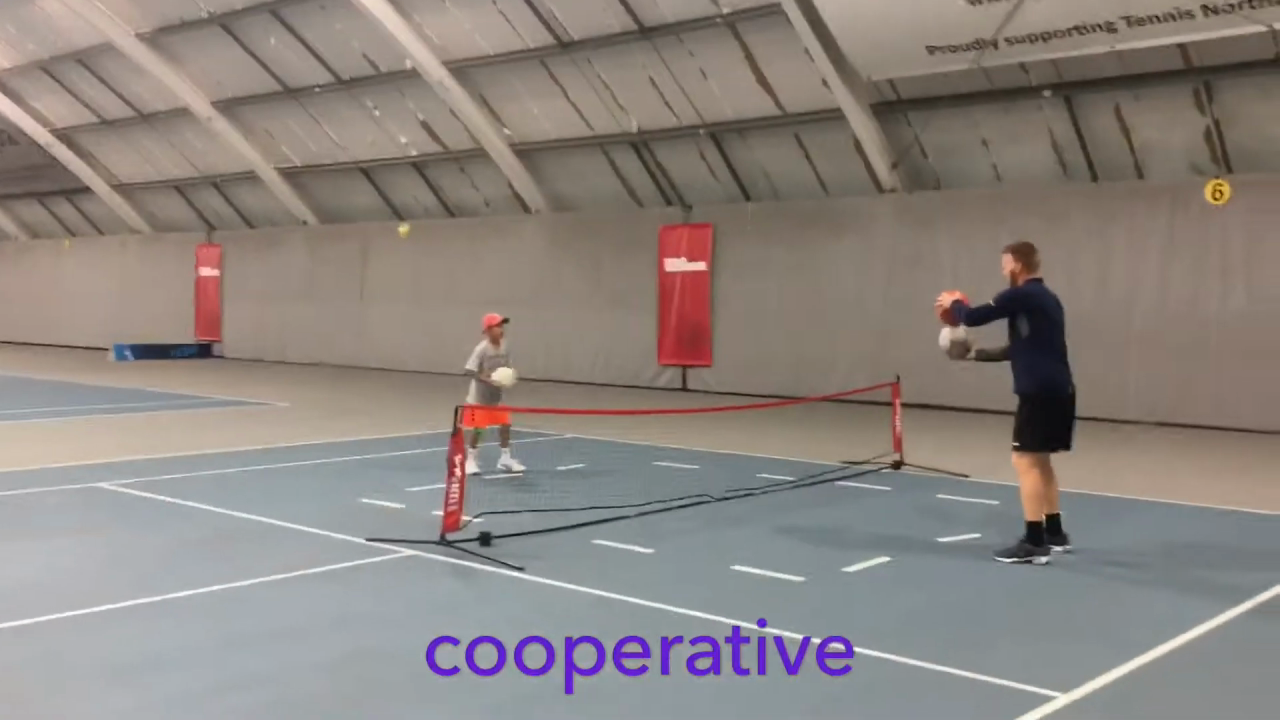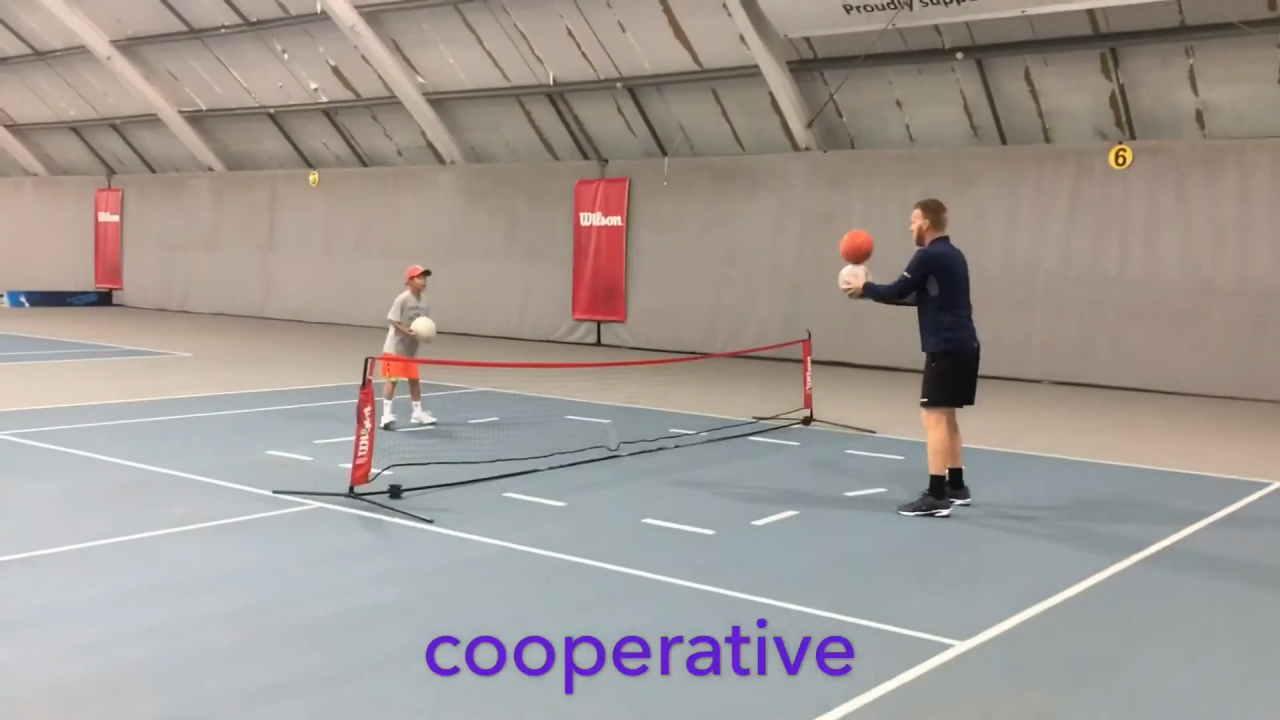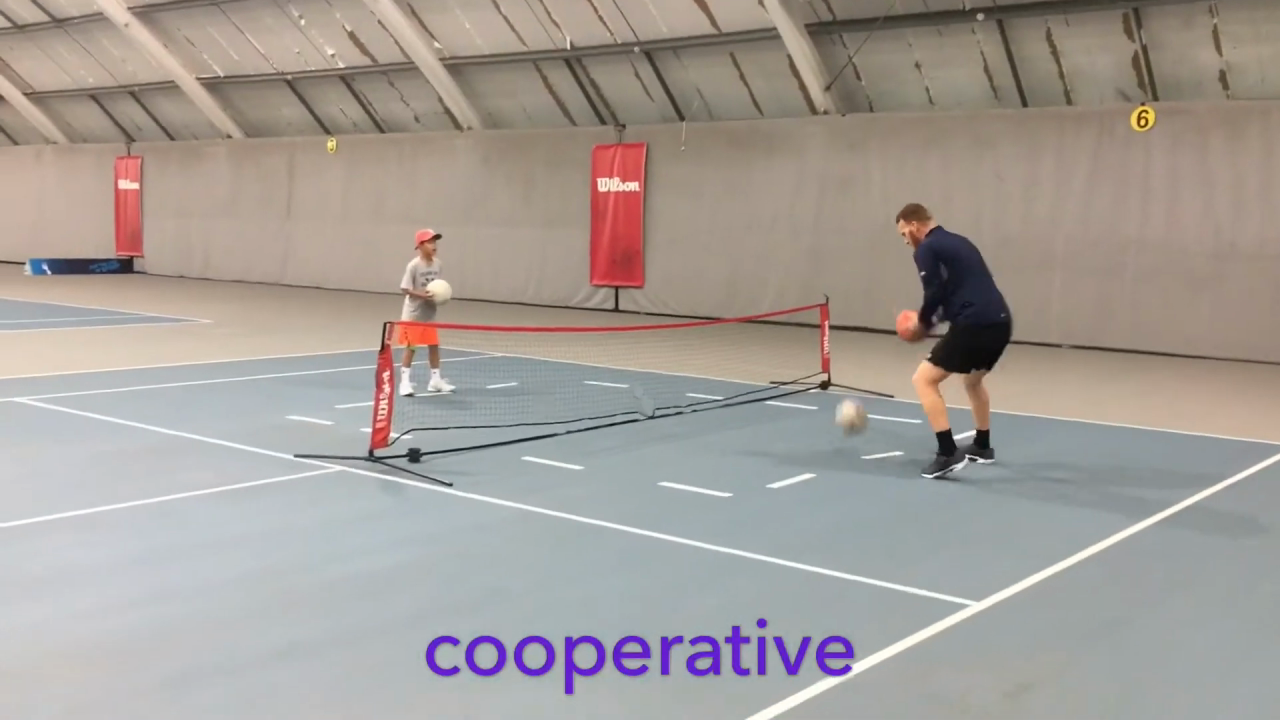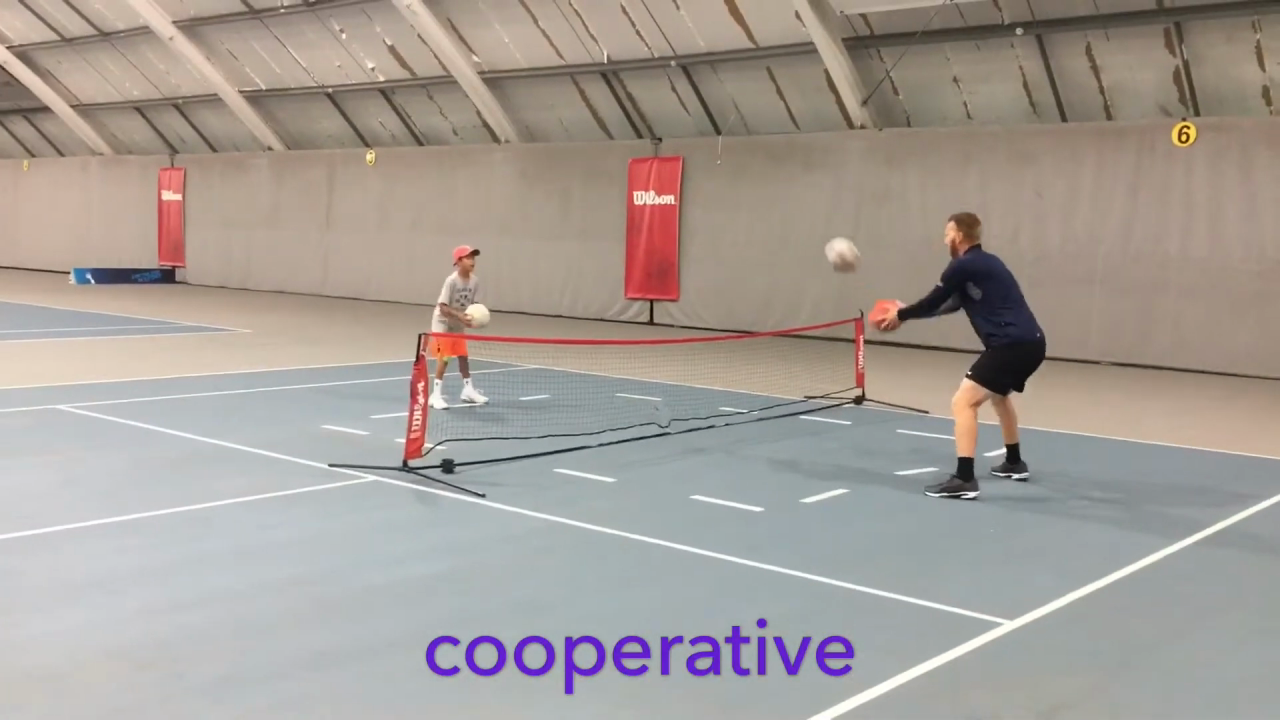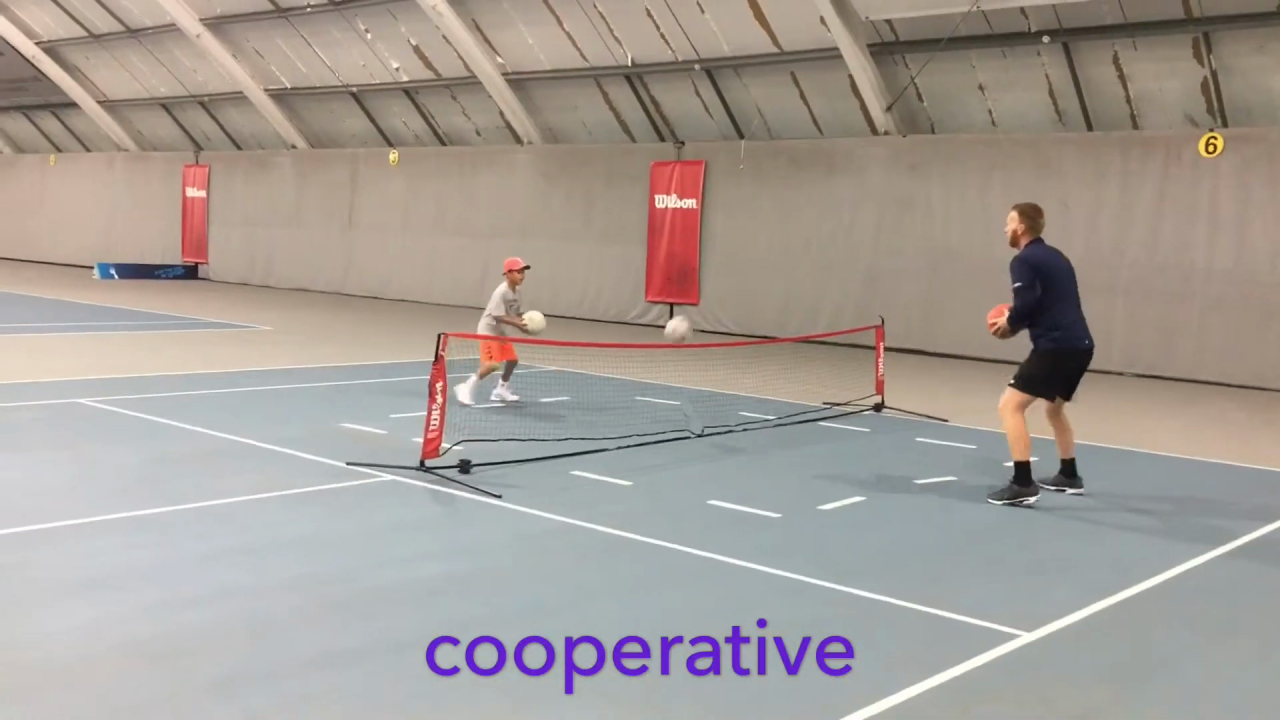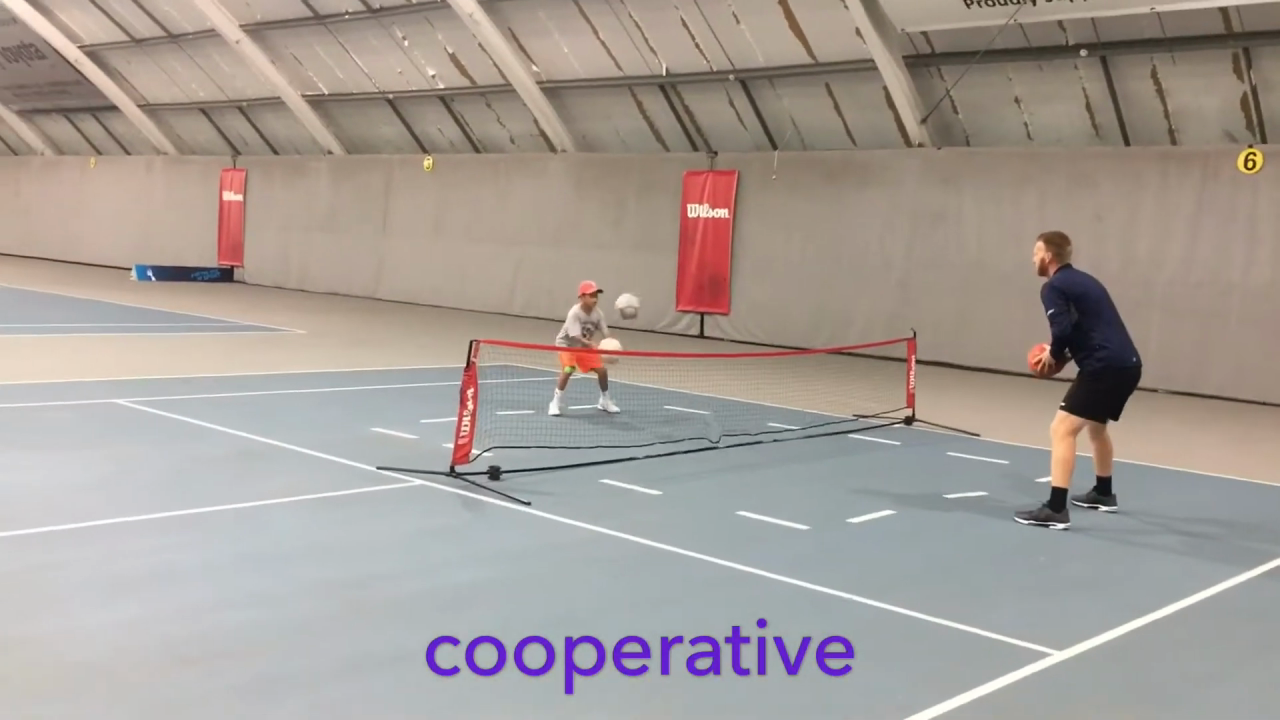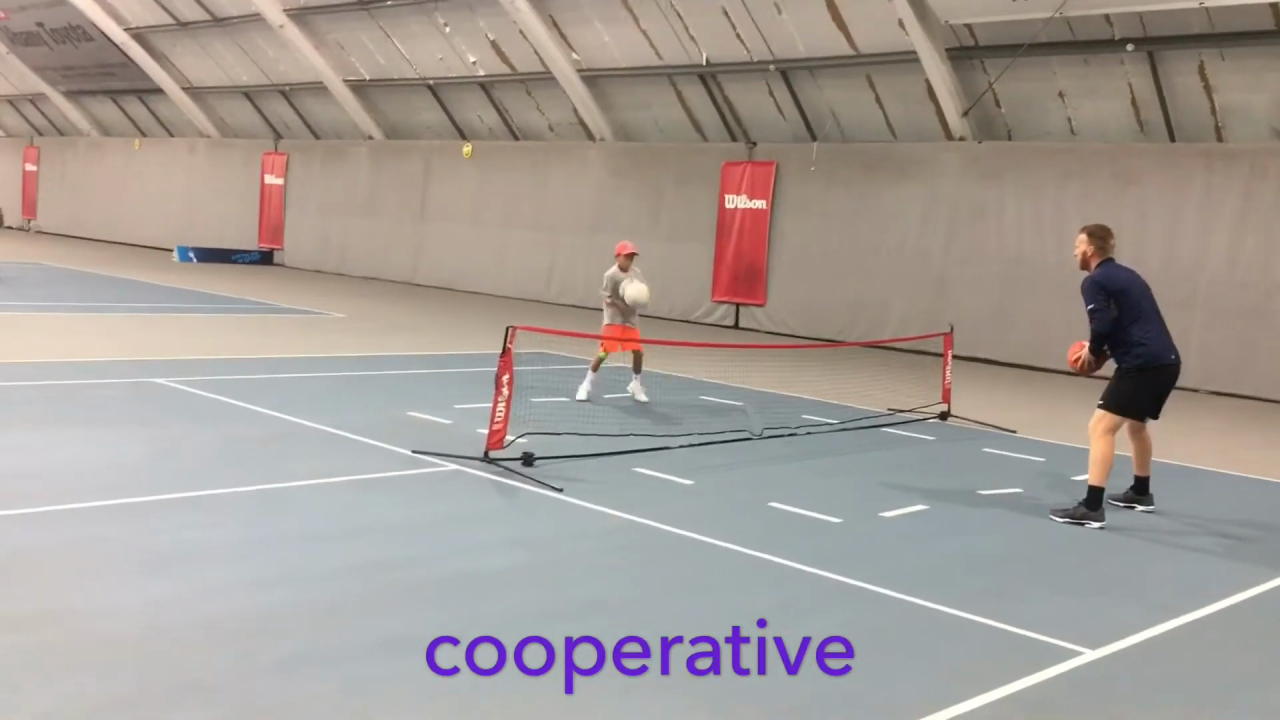
dt=0.7s
person 1, frame 1
left shoulder: (1021, 296)
right shoulder: (1045, 298)
left elbow: (974, 317)
left wrist: (953, 304)
right wrist: (976, 355)
left hip: (1040, 392)
right hip: (1057, 390)
left knee: (1025, 462)
right knee: (1040, 462)
left ankle: (1034, 543)
right ankle: (1054, 532)
person 1, frame 2
left shoulder: (930, 256)
right shoulder: (951, 255)
left elbow: (898, 291)
right elbow: (919, 296)
left wrist: (864, 288)
right wrist: (872, 290)
left hip: (946, 349)
right hip: (962, 347)
left knee: (934, 419)
right knee: (946, 418)
left ankle: (936, 497)
right ankle: (956, 487)
person 1, frame 3
left shoulder: (926, 248)
right shoulder: (958, 242)
left elbow: (933, 295)
left wrist: (922, 322)
right wrist: (935, 318)
left hip: (975, 324)
right hip: (999, 322)
left knee: (924, 380)
right knee: (973, 378)
left ankle: (948, 452)
right ankle: (981, 446)
person 1, frame 4
left shoulder: (963, 266)
right shoulder: (986, 263)
left elbow: (932, 303)
right elbow: (955, 302)
left wrist: (900, 315)
right wrist: (908, 312)
left hip: (1011, 345)
right hip: (1031, 343)
left knee: (964, 402)
right knee: (999, 394)
left ankle: (964, 479)
right ankle: (1014, 462)
person 1, frame 5
left shoulder: (1023, 260)
right shoulder: (1056, 257)
left elbow: (1025, 306)
left wrist: (1010, 323)
right wrist: (1020, 321)
left hip: (1055, 347)
right hip: (1080, 345)
left knee: (1010, 405)
right knee: (1054, 407)
left ankle: (1023, 483)
right ankle: (1069, 476)
person 1, frame 6
left shoulder: (1054, 286)
right shoulder: (1083, 280)
left elbow: (1063, 330)
left wrist: (1053, 355)
right wrist: (1064, 355)
left hip: (1105, 367)
right hip: (1127, 364)
left knee: (1062, 429)
right knee: (1096, 425)
left ankle: (1056, 509)
right ankle: (1103, 493)
person 1, frame 7
left shoulder: (1095, 281)
right shoulder: (1127, 276)
left elbow: (1102, 327)
left wrist: (1093, 352)
right wrist: (1106, 353)
left hip: (1143, 365)
right hip: (1166, 362)
left knee: (1101, 428)
right knee: (1136, 423)
left ankle: (1092, 508)
right ankle: (1141, 493)
